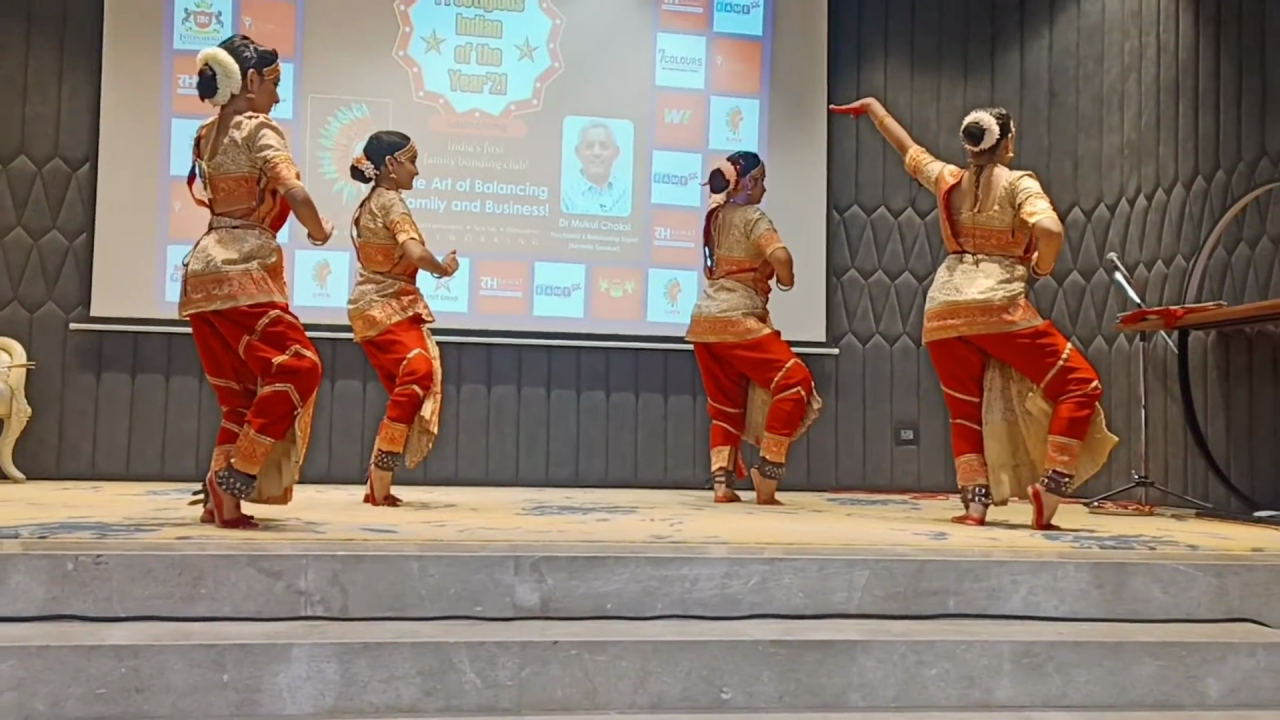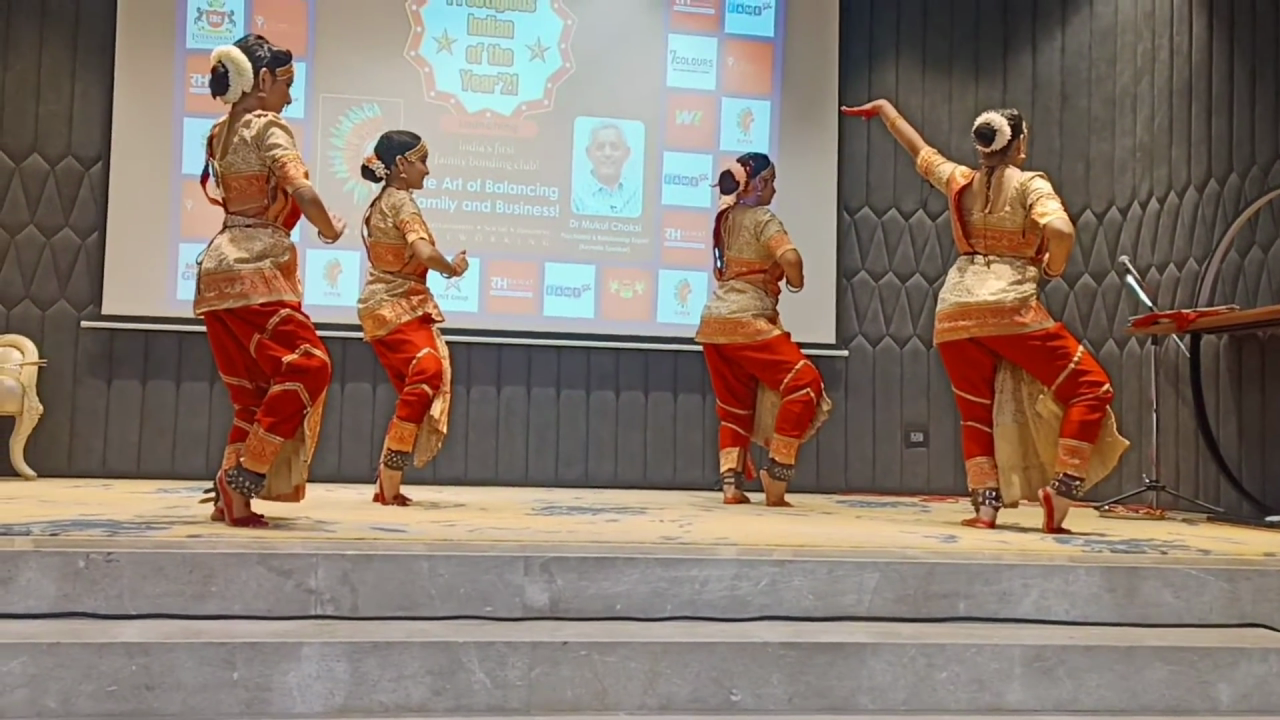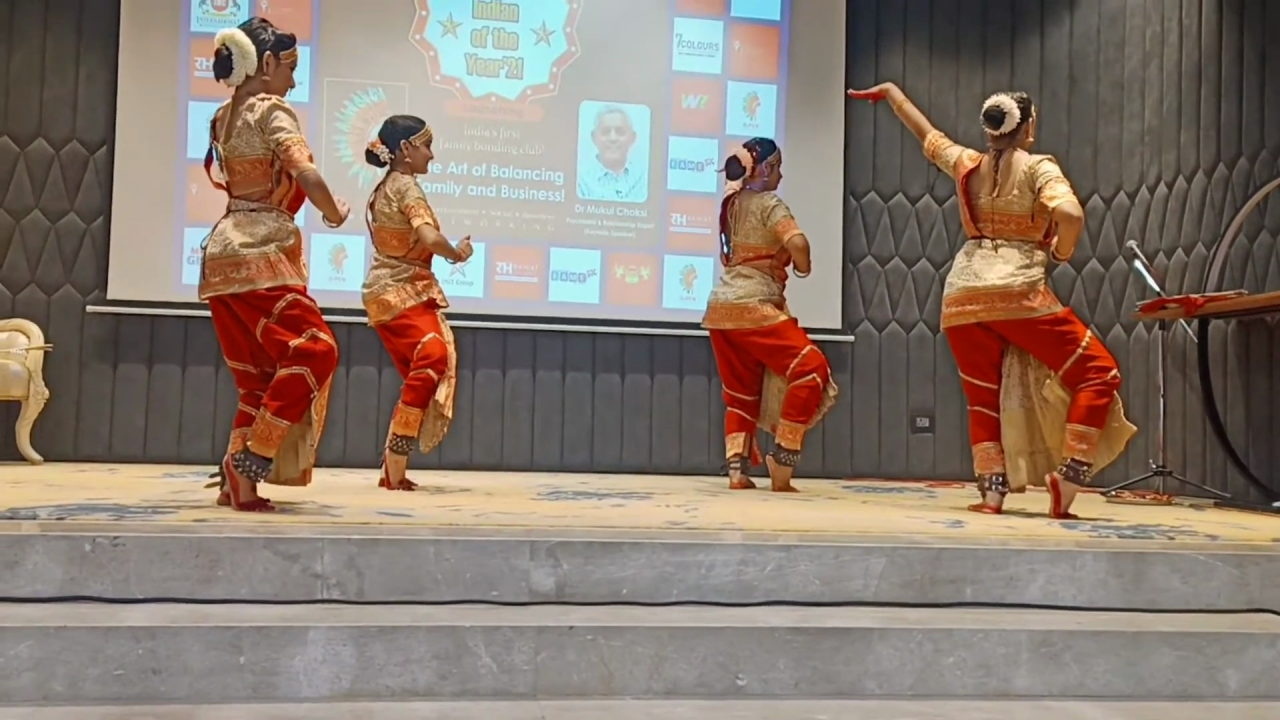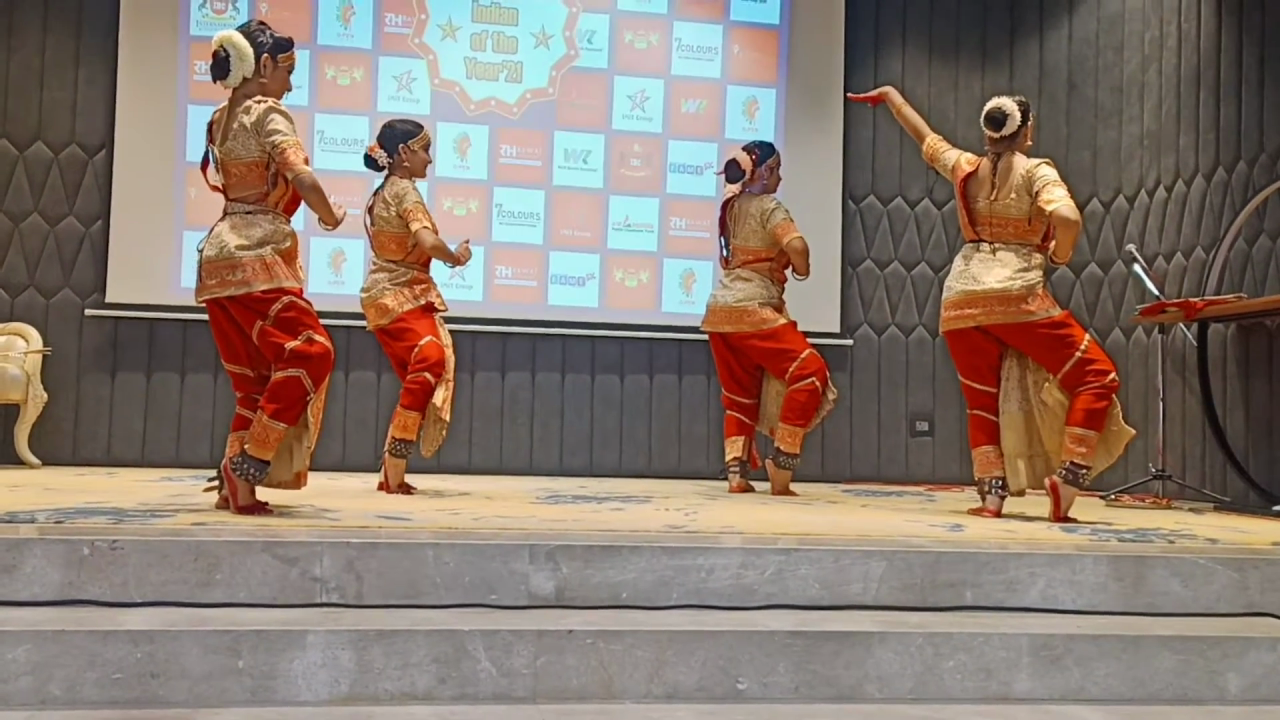
dt=0.5s
person 1, frame 1
left shoulder: (207, 134)
right shoulder: (259, 128)
right elbow: (295, 193)
right wrist: (319, 231)
left hip: (205, 270)
right hip: (242, 271)
left knee: (242, 391)
right knee: (298, 368)
left ankle: (220, 498)
right ankle: (231, 480)
person 1, frame 2
left shoulder: (221, 132)
right shoulder: (268, 126)
right elbow: (302, 191)
right wrist: (330, 229)
left hip: (219, 269)
right hip: (255, 270)
left knee: (254, 390)
right knee: (307, 367)
left ankle: (230, 494)
right ankle: (241, 480)
person 1, frame 3
left shoulder: (224, 116)
right shoulder: (272, 110)
right elbow: (306, 174)
right wrist: (334, 213)
left hip: (224, 253)
right hip: (260, 255)
left knee: (259, 374)
right knee: (314, 351)
left ankle: (238, 480)
right ankle: (247, 464)
person 1, frame 4
left shoulder: (221, 119)
right shoulder: (268, 113)
right elbow: (301, 177)
right wrist: (330, 217)
left hip: (221, 255)
right hip: (256, 256)
left knee: (256, 377)
right knee: (310, 354)
left ankle: (236, 483)
right ankle: (246, 467)
person 2, frame 1
left shoulder: (947, 179)
right shoulder: (1018, 183)
left elbow: (906, 146)
right elbow: (1051, 230)
left wrist: (873, 105)
right wrist: (1041, 267)
left hip: (944, 309)
right hip: (998, 306)
left knee: (966, 410)
right knee: (1080, 386)
left ankle: (975, 504)
right ankle: (1050, 486)
person 2, frame 2
left shoulder: (958, 180)
right shoulder: (1030, 184)
left elbow: (917, 147)
right elbow: (1061, 231)
left wrist: (883, 107)
right wrist: (1053, 268)
left hip: (955, 311)
right hip: (1010, 308)
left knee: (976, 412)
right knee: (1091, 389)
left ankle: (985, 507)
right ankle: (1061, 488)
person 2, frame 3
left shoulder: (965, 164)
right shoulder: (1039, 167)
left elbow: (924, 131)
right elbow: (1071, 214)
left wrist: (891, 91)
right wrist: (1062, 252)
left hip: (962, 297)
right hip: (1018, 293)
left knee: (983, 397)
right knee: (1098, 375)
left ankle: (991, 492)
right ankle: (1067, 474)
person 2, frame 4
left shoulder: (963, 167)
right shoulder: (1036, 171)
left elbow: (922, 133)
right elbow: (1067, 218)
left wrist: (888, 94)
right wrist: (1059, 256)
left hip: (960, 299)
right hip: (1017, 295)
left knee: (982, 401)
right knee: (1097, 377)
left ankle: (991, 495)
right ankle: (1067, 477)
person 3, frame 1
left shoulder: (368, 204)
right shoulder: (392, 202)
right elbow: (417, 253)
right wrist: (443, 269)
left hip: (374, 307)
right hip: (388, 309)
left knee: (407, 385)
right knee: (418, 374)
left ankle: (379, 482)
right ankle: (380, 480)
person 3, frame 2
left shoulder: (379, 203)
right shoulder: (402, 202)
left elbow: (401, 257)
right elbow: (426, 253)
right wrist: (453, 269)
left hip: (383, 307)
right hip: (398, 308)
left knee: (417, 384)
right knee: (427, 372)
left ankle: (388, 481)
right ankle: (389, 479)
person 3, frame 3
left shoulder: (383, 188)
right shoulder: (407, 186)
right elbow: (431, 238)
left wrist: (449, 251)
right wrist: (457, 254)
left hip: (388, 292)
right hip: (402, 293)
left knee: (421, 370)
right knee: (432, 357)
left ankle: (394, 466)
right ankle: (395, 465)
person 3, frame 4
left shoulder: (382, 192)
right shoulder: (405, 191)
left elbow: (404, 246)
right elbow: (429, 242)
left wrist: (449, 254)
right wrist: (456, 258)
left hip: (386, 296)
right hip: (400, 296)
left knee: (423, 372)
right knee: (430, 360)
left ankle: (393, 470)
right ankle: (394, 468)
person 4, frame 1
left shoulder: (716, 216)
right shoulder: (752, 217)
right elbow: (780, 256)
right wrist: (786, 279)
left hip: (705, 321)
right hip: (738, 320)
left knee: (726, 404)
right knee: (795, 383)
left ankle: (722, 484)
right ankle: (766, 478)
person 4, frame 2
left shoulder: (726, 218)
right shoulder: (762, 218)
right elbow: (790, 258)
right wrist: (796, 281)
left hip: (714, 320)
right hip: (748, 320)
left knee: (735, 405)
right knee: (805, 384)
left ankle: (731, 486)
right ankle: (776, 481)
person 4, frame 3
left shoulder: (733, 203)
right shoulder: (769, 203)
right elbow: (797, 242)
right wrist: (803, 266)
left hip: (721, 306)
right hip: (754, 306)
left knee: (741, 391)
right knee: (811, 369)
left ankle: (737, 471)
right ankle: (781, 466)
person 4, frame 4
left shoulder: (732, 206)
right shoulder: (768, 206)
right elbow: (796, 245)
right wrist: (802, 268)
left hip: (720, 308)
right hip: (753, 309)
left knee: (741, 394)
right knee: (810, 373)
left ankle: (737, 474)
right ankle: (781, 470)
